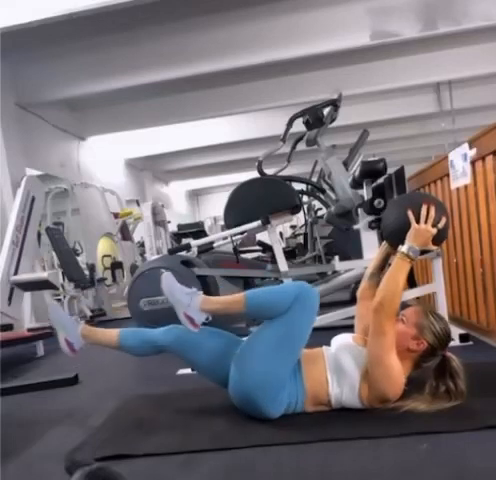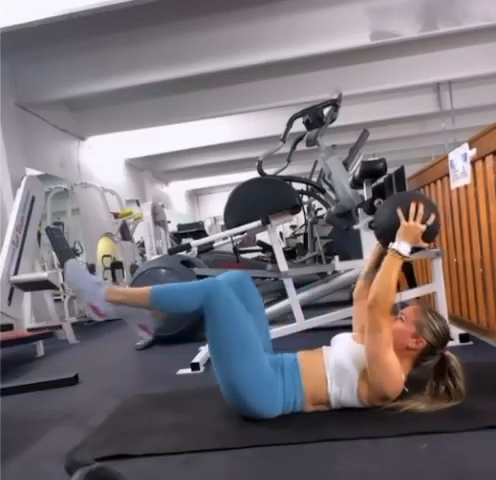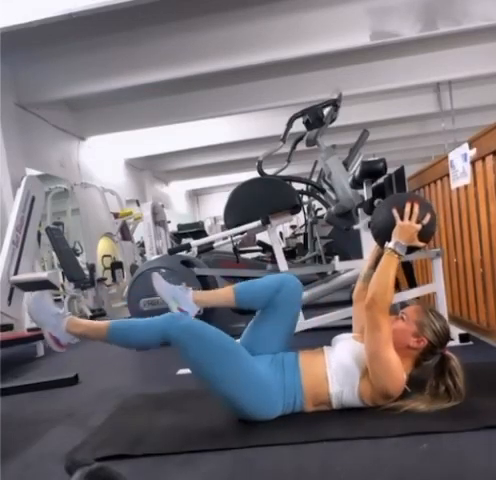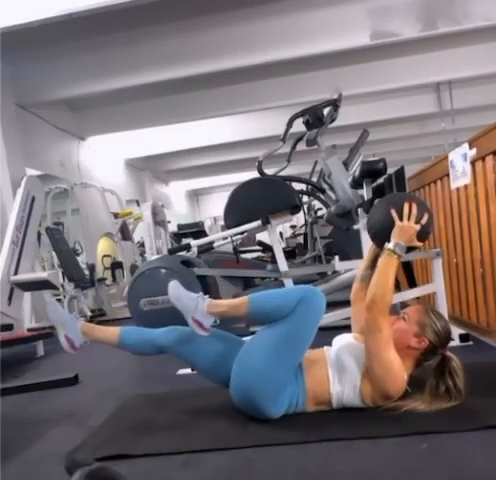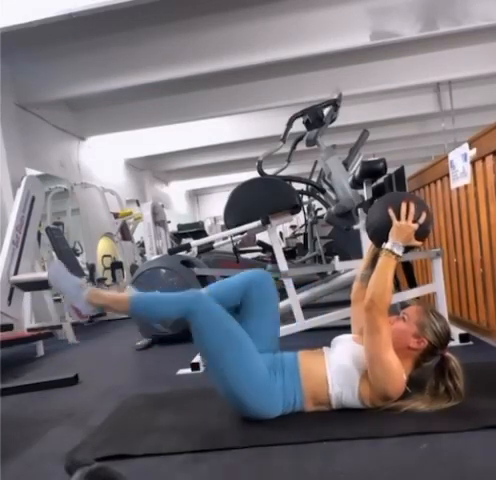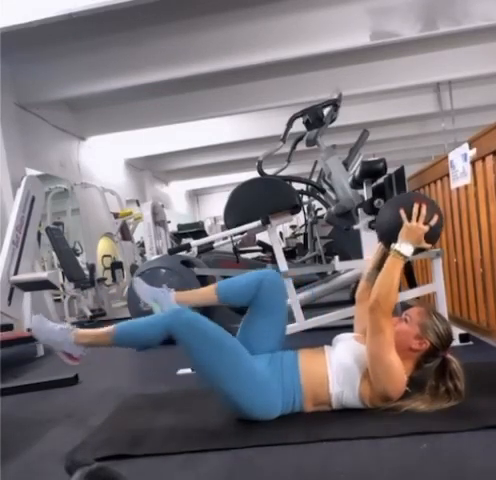
dt=0.7s
person 1, frame 1
left shoulder: (389, 381)
right shoulder: (370, 351)
left elbow: (379, 311)
right elbow: (366, 297)
left wrist: (410, 251)
right wrist: (386, 248)
left hip: (262, 391)
right hip: (257, 376)
left knee: (304, 294)
right knee: (172, 336)
left ankle: (200, 304)
right ankle: (83, 334)
person 1, frame 2
left shoulder: (389, 378)
right shoulder: (370, 347)
left elbow: (376, 308)
right elbow: (362, 296)
left wrist: (402, 246)
right wrist: (382, 245)
left hip: (261, 392)
right hip: (268, 372)
left knee: (212, 291)
right knee: (236, 282)
left ankle: (107, 295)
right ankle: (158, 316)
person 1, frame 3
left shoulder: (389, 379)
right shoulder: (371, 349)
left elbow: (373, 308)
right elbow: (361, 297)
left wrist: (398, 246)
right wrist: (381, 247)
left hip: (260, 393)
right hip: (265, 365)
left knee: (176, 326)
right knee: (288, 285)
left ankle: (70, 328)
right ankle: (194, 300)
person 1, frame 4
left shoulder: (391, 378)
right shoulder: (372, 349)
left elbow: (374, 310)
right elbow: (360, 298)
left wrist: (396, 246)
right wrist: (377, 247)
left hip: (262, 390)
right hip: (256, 375)
left knee: (310, 296)
right knee: (174, 336)
left ankle: (209, 308)
right ankle: (82, 332)
person 1, frame 5
left shoulder: (390, 379)
right shoulder: (369, 348)
left elbow: (373, 308)
right elbow: (360, 298)
left wrist: (395, 248)
right wrist: (375, 247)
left hip: (260, 392)
right hip: (266, 368)
left knee: (195, 303)
right knee: (259, 280)
left ankle: (95, 298)
person 1, frame 6
left shoulder: (390, 380)
right shoulder: (370, 351)
left elbow: (377, 309)
right elbow: (367, 299)
left wrist: (403, 247)
right wrist: (382, 246)
left hip: (259, 392)
right hip: (264, 367)
left knee: (180, 322)
right knee: (269, 280)
left ankle: (79, 341)
right ankle: (171, 299)
